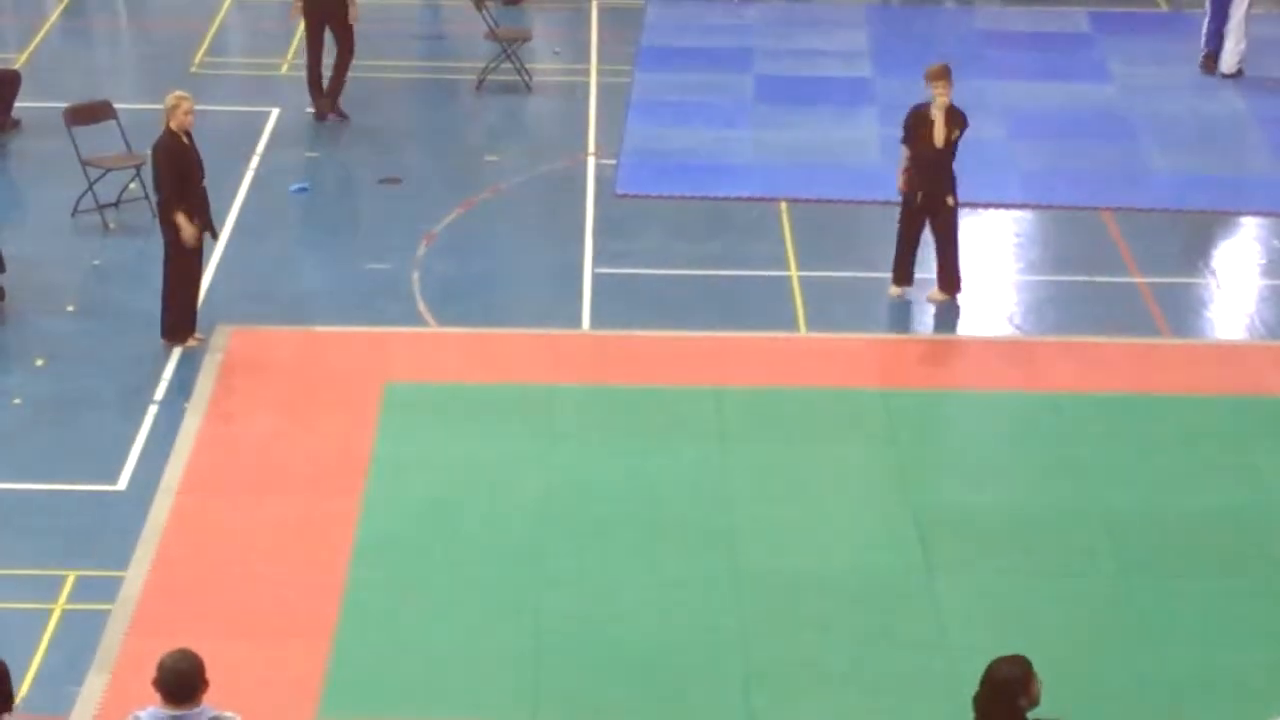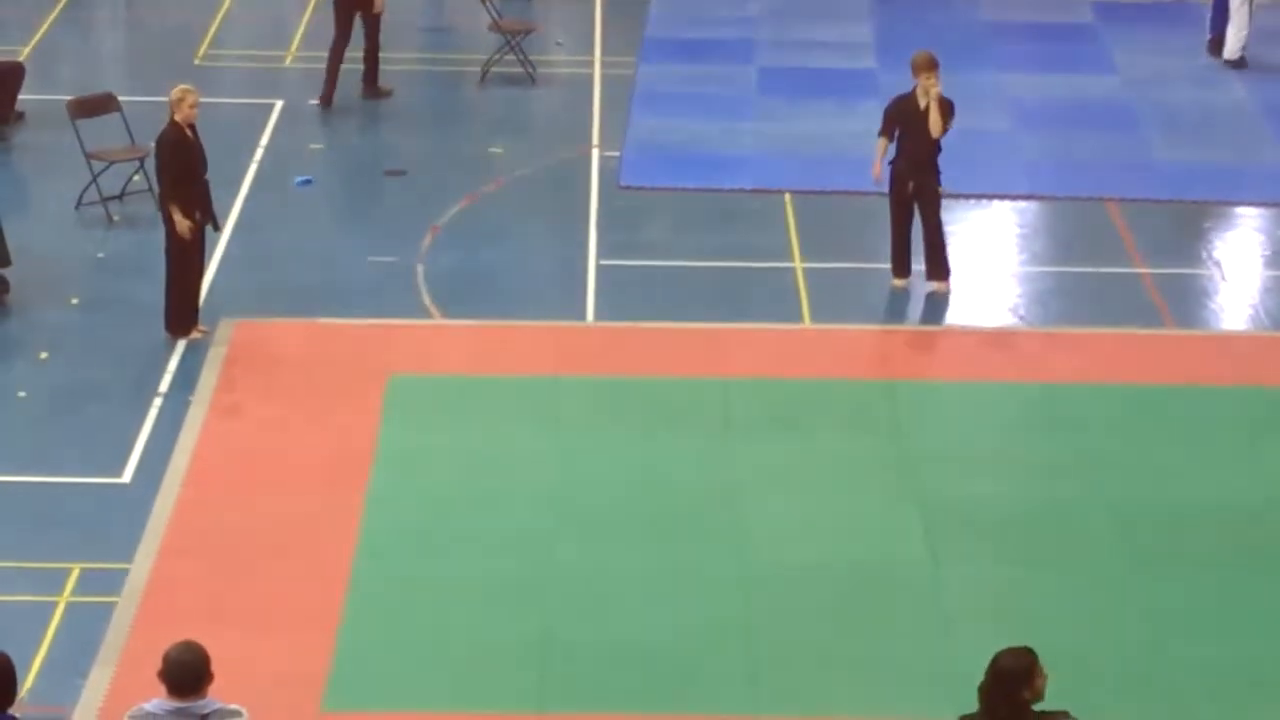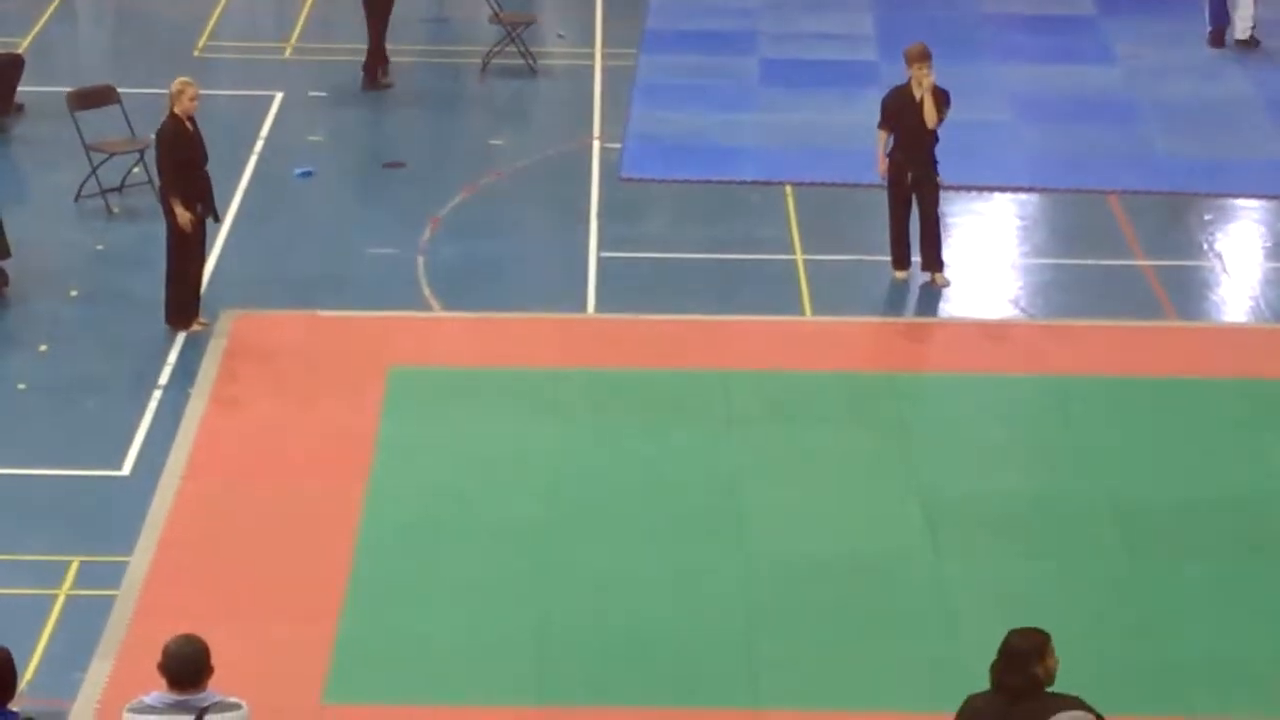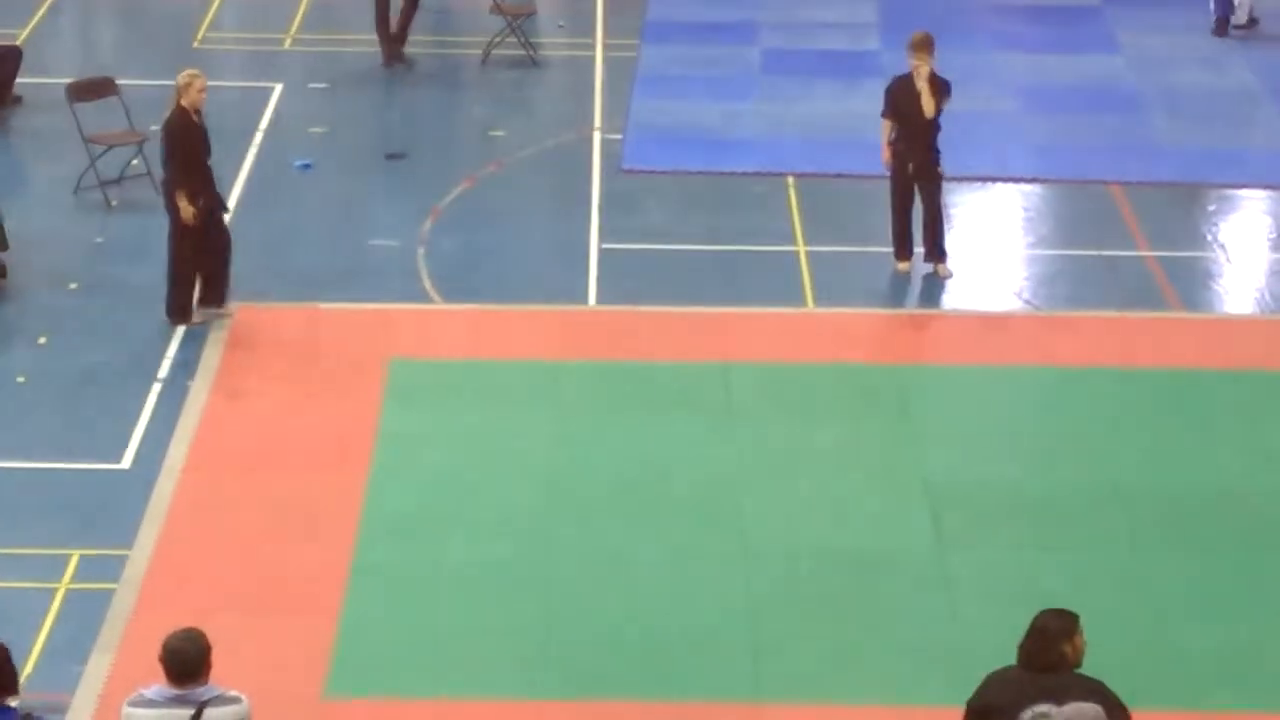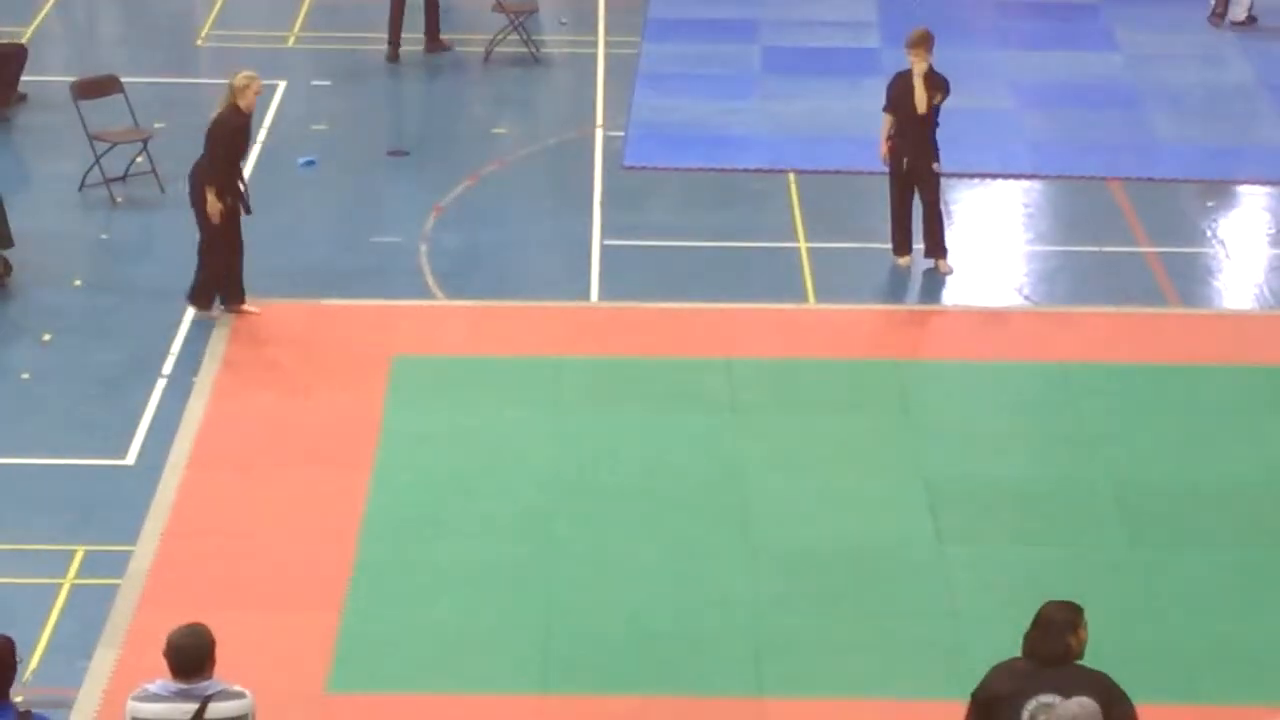
dt=0.4s
person 1, frame 1
left shoulder: (186, 138)
right shoulder: (164, 146)
right elbow: (164, 188)
left wrist: (201, 215)
right wrist: (181, 222)
left hip: (193, 214)
right hip: (176, 217)
left knee: (192, 273)
right knee: (178, 274)
left ankle: (187, 329)
right ankle: (174, 333)
person 1, frame 2
left shoulder: (190, 131)
right shoulder: (168, 138)
right elbow: (166, 182)
left wrist: (203, 208)
right wrist: (177, 216)
left hip: (194, 208)
right hip: (179, 210)
left knee: (195, 266)
right knee: (181, 267)
left ankle: (190, 321)
right ankle: (179, 326)
person 1, frame 3
left shoulder: (190, 123)
right shoulder: (168, 131)
right elbow: (167, 175)
left wrist: (204, 200)
right wrist: (178, 209)
left hip: (196, 200)
right hip: (180, 204)
left knee: (196, 258)
right knee: (182, 259)
left ankle: (191, 313)
right ankle: (179, 318)
person 1, frame 4
left shoulder: (196, 116)
right shoulder: (175, 124)
right elbow: (172, 168)
left wrist: (208, 192)
right wrist: (182, 202)
left hip: (201, 191)
right hip: (184, 196)
left knee: (219, 242)
right knee: (185, 253)
left ankle: (212, 300)
right ankle: (180, 312)
person 1, frame 5
left shoulder: (242, 116)
right shoulder: (227, 121)
right elbow: (212, 160)
left wrist: (236, 187)
right wrist: (211, 198)
left hip: (226, 185)
right hip: (210, 188)
left knee: (233, 243)
right knee: (215, 243)
left ankle: (233, 299)
right ankle: (201, 299)
person 2, frame 1
left shoulder: (957, 117)
right shoulder: (917, 112)
left elbow: (940, 143)
left wrist: (941, 112)
right wrist: (902, 173)
left hip: (941, 182)
right hip: (916, 180)
left knee: (945, 235)
right knee: (907, 231)
left ankle: (948, 286)
right ankle: (900, 281)
person 2, frame 2
left shoulder: (944, 105)
right shoulder: (900, 104)
left elbow: (936, 132)
right elbow: (886, 134)
left wrist: (934, 102)
right wrist: (878, 162)
left hip: (928, 172)
right hip: (902, 170)
left knee: (933, 223)
right knee: (900, 224)
left ankle: (940, 276)
right ankle: (900, 272)
person 2, frame 3
left shoulder: (940, 95)
right shoulder: (895, 96)
left elbow: (932, 123)
right elbow: (885, 128)
left wrist: (927, 92)
right wrist: (881, 158)
left hip: (925, 163)
right hip: (900, 162)
left knee: (930, 215)
right knee: (899, 215)
left ankle: (935, 268)
right ankle: (901, 264)
person 2, frame 4
left shoulder: (940, 85)
right shoulder: (898, 85)
left elbow: (930, 113)
right elbow: (889, 118)
left wrist: (924, 82)
right wrist: (886, 147)
left hip: (927, 152)
right hip: (902, 152)
left knee: (933, 206)
right knee: (901, 205)
left ankle: (937, 258)
right ankle: (903, 255)
person 2, frame 5
left shoulder: (939, 83)
right shoulder: (898, 80)
left elbow: (923, 109)
left wrist: (919, 78)
right wrist: (884, 141)
left hip: (925, 149)
right hip: (900, 147)
left knee: (931, 202)
right knee: (900, 201)
left ankle: (938, 254)
right ankle: (902, 250)
